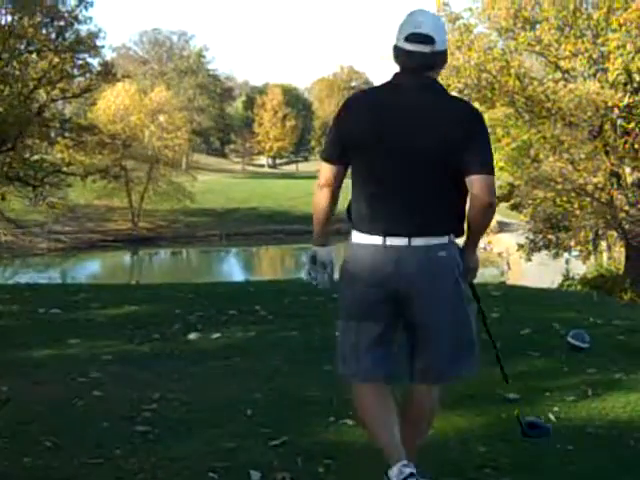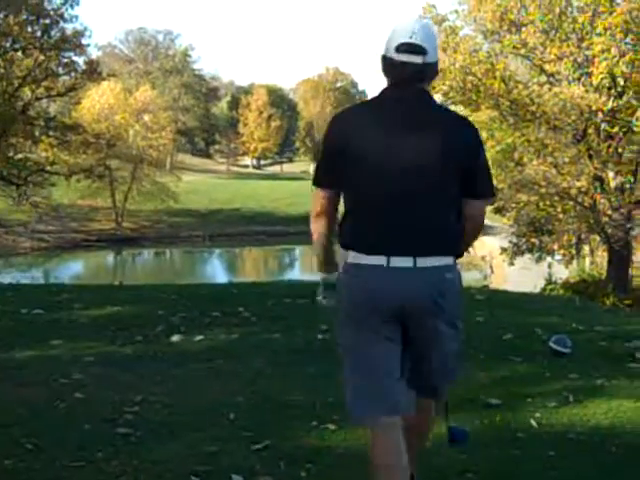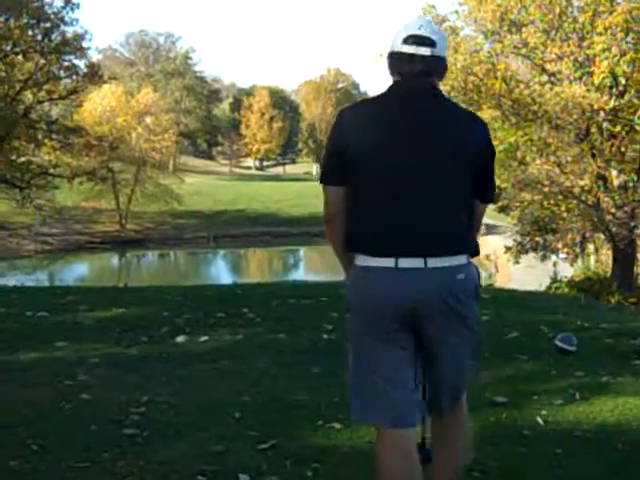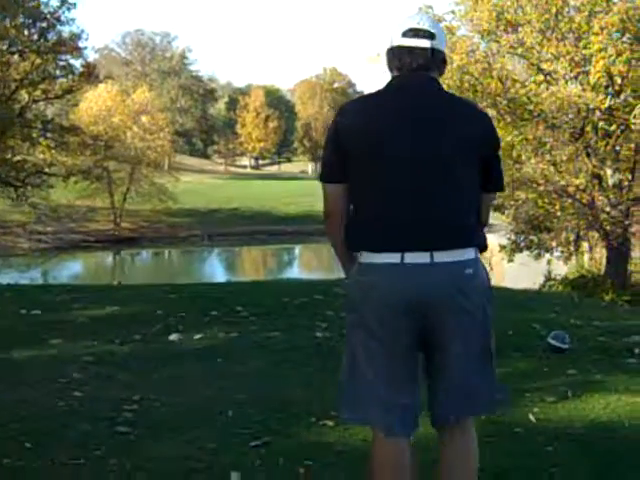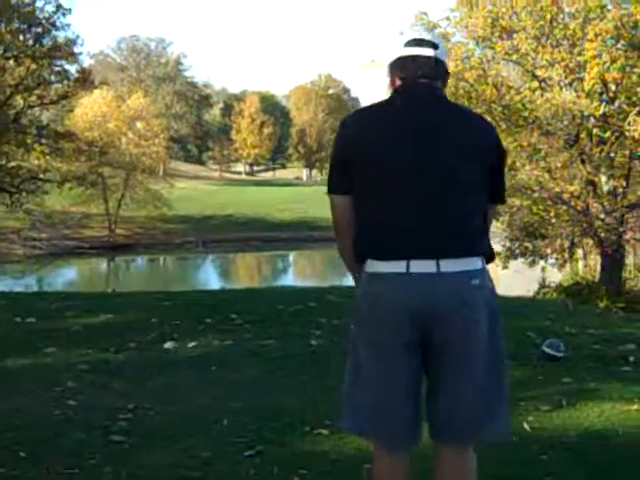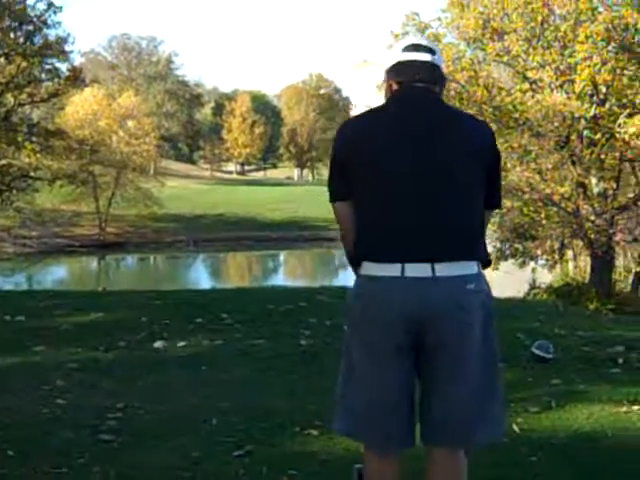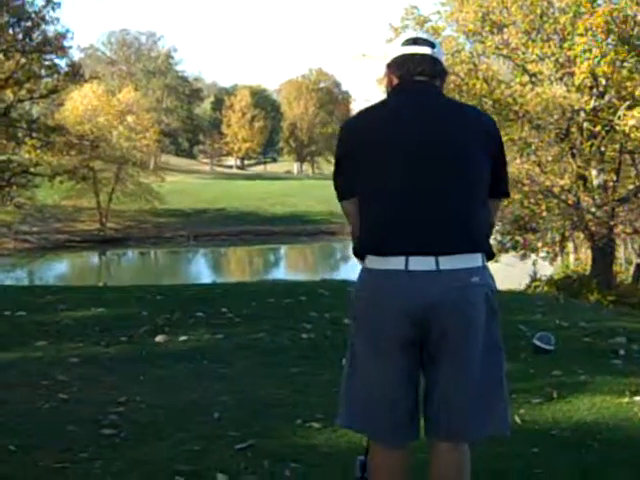
dt=0.2s
person 1, frame 1
left shoulder: (357, 107)
right shoulder: (463, 116)
left elbow: (326, 184)
right elbow: (483, 196)
left wrist: (320, 242)
right wrist: (469, 248)
left hip: (367, 253)
right hip: (434, 255)
left knee: (366, 373)
right knee: (427, 374)
person 1, frame 2
left shoulder: (347, 123)
right shoulder: (460, 131)
left elbow: (322, 210)
right elbow: (474, 217)
left wrist: (327, 268)
left hip: (365, 276)
right hip: (434, 276)
left knee: (382, 412)
right knee: (425, 391)
person 1, frame 3
left shoulder: (352, 120)
right shoulder: (471, 128)
left elbow: (334, 214)
right elbow: (475, 217)
left wrist: (354, 271)
left hip: (377, 280)
right hip: (450, 278)
left knee: (393, 420)
right knee: (450, 402)
person 1, frame 4
left shoulder: (352, 117)
right shoulder: (475, 120)
left elbow: (334, 211)
right elbow: (483, 211)
left wrist: (353, 270)
left hip: (381, 277)
right hip: (457, 274)
left knee: (389, 422)
right knee: (457, 418)
person 1, frame 5
left shoulder: (357, 127)
right shoulder: (480, 130)
left elbow: (343, 224)
right elbow: (486, 218)
left hip: (387, 287)
right hip: (462, 285)
left knee: (390, 437)
right knee: (457, 437)
person 1, frame 6
left shoulder: (354, 132)
right shoulder: (478, 134)
left elbow: (349, 228)
right elbow: (481, 221)
left hip: (382, 289)
right hip: (458, 288)
left knee: (381, 440)
right knee: (448, 440)
person 1, frame 7
left shoulder: (357, 128)
right shoulder: (480, 124)
left elbow: (357, 222)
right elbow: (489, 215)
left hip: (386, 282)
right hip: (462, 281)
left knee: (387, 433)
right knee: (452, 432)
